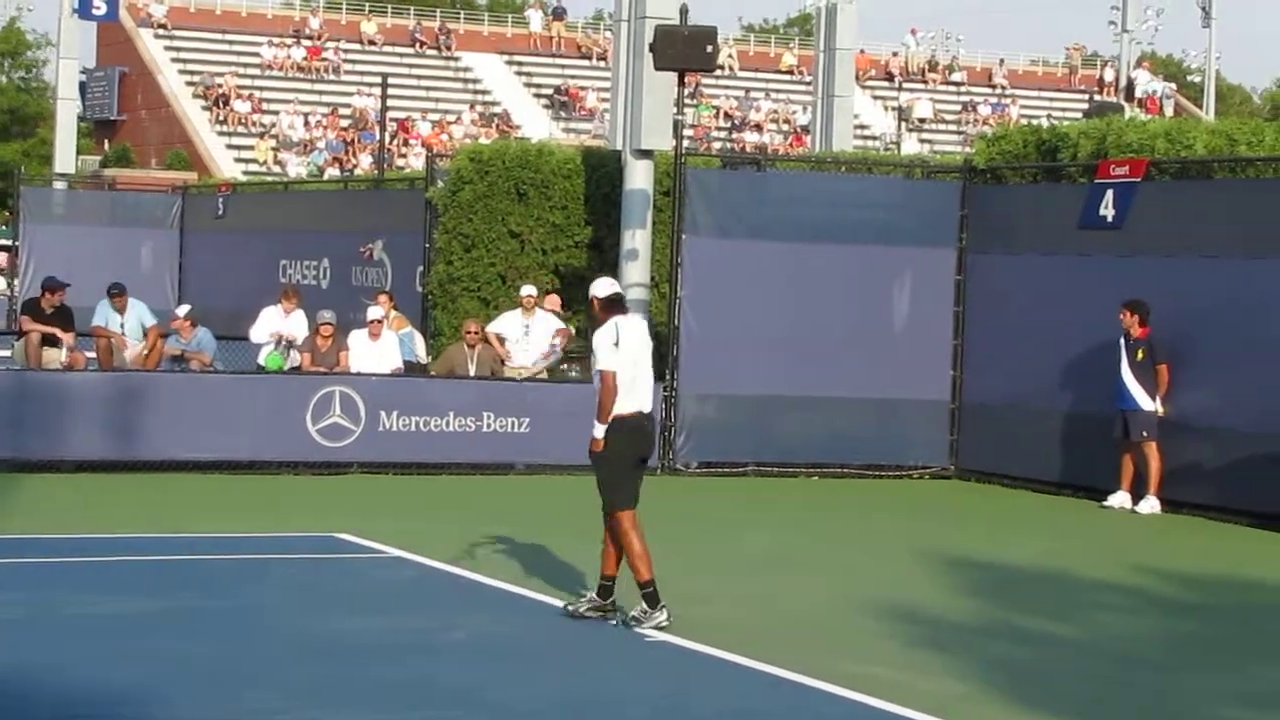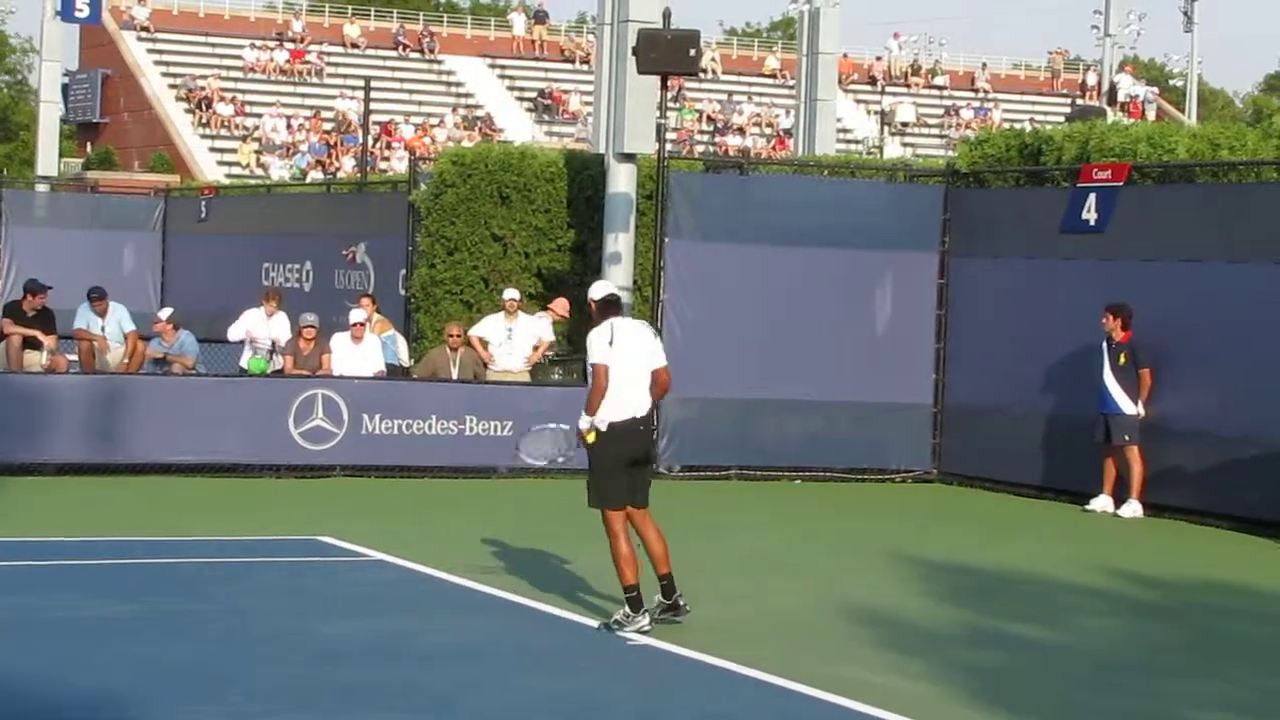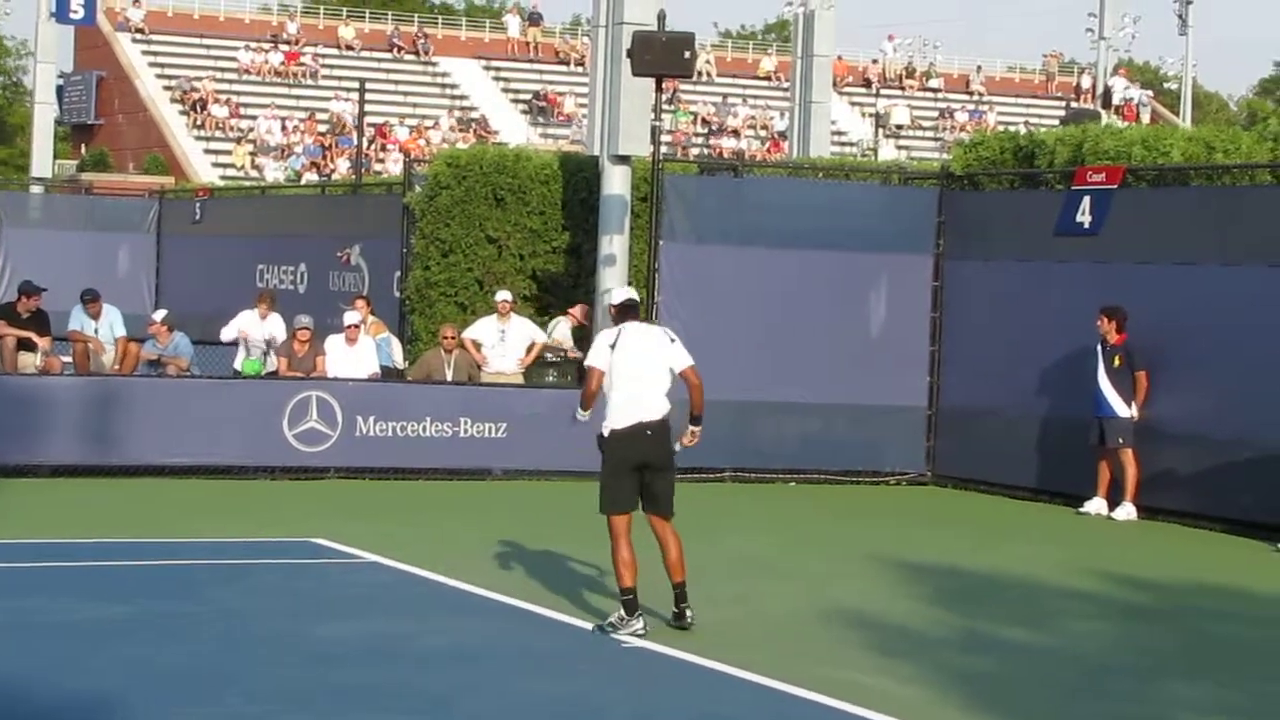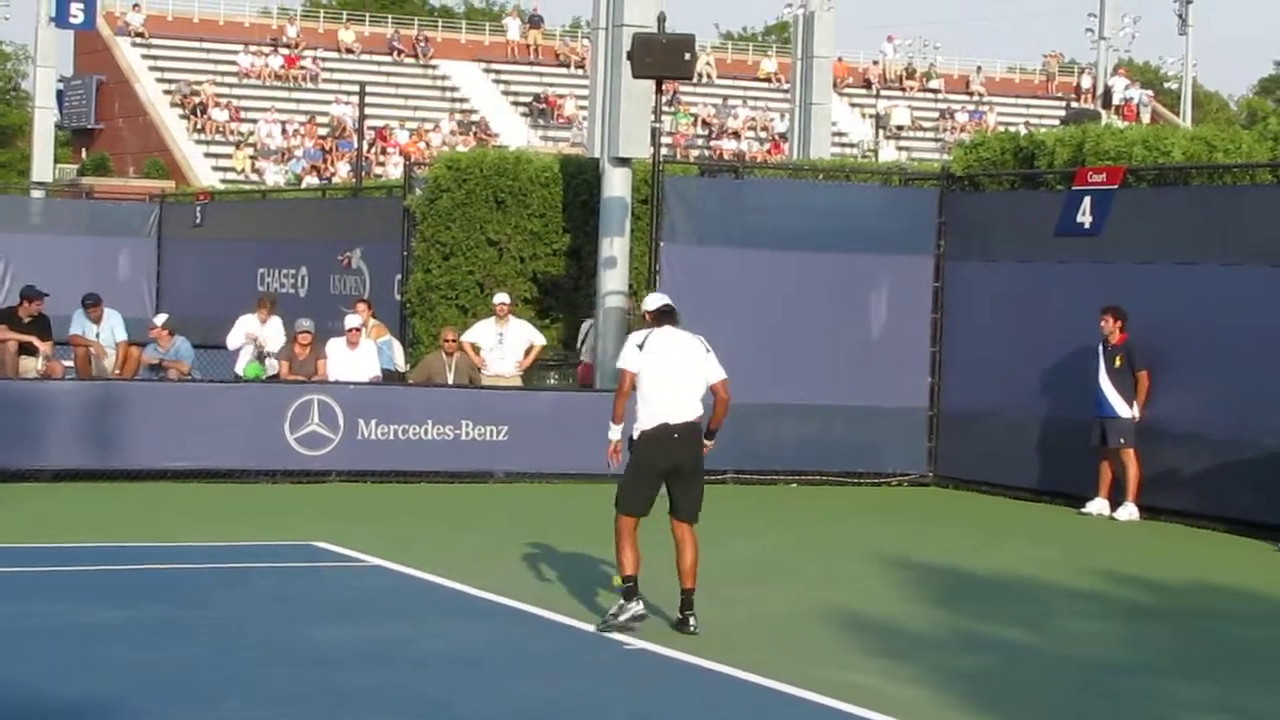
dt=0.3s
person 1, frame 1
left shoulder: (605, 334)
right shoulder: (638, 324)
left elbow: (610, 388)
left wrist: (599, 432)
left hip: (620, 430)
right hip: (642, 425)
left knee: (624, 521)
right knee: (614, 516)
left ankle: (653, 607)
right ankle: (604, 596)
person 1, frame 2
left shoulder: (600, 334)
right shoulder: (644, 330)
left elbow: (600, 383)
right elbow: (664, 381)
left wrist: (586, 420)
left hip: (611, 434)
right hip: (642, 430)
left knee: (616, 525)
right knee: (640, 515)
left ankle: (635, 611)
right ankle: (671, 597)
person 1, frame 3
left shoulder: (607, 338)
right shoulder: (665, 335)
left elbow: (593, 385)
right elbow: (695, 382)
left wrist: (583, 411)
right wrist: (695, 422)
left hip: (621, 439)
right hip: (658, 435)
left knee: (619, 530)
right knee: (662, 522)
left ankle: (630, 614)
right ankle: (682, 607)
person 1, frame 4
left shoulder: (639, 340)
right shoulder: (699, 344)
left elbow: (625, 388)
right elbow: (724, 397)
left wrist: (614, 434)
right wrist: (709, 437)
left hip: (652, 440)
right hip: (689, 439)
left knee: (626, 522)
right knee: (684, 527)
left ankle: (630, 598)
right ankle: (687, 612)
person 2, frame 1
left shoulder: (1150, 342)
right shoulder: (1124, 340)
left elbow: (1163, 373)
left wrist: (1157, 400)
right wrist: (1124, 396)
left hip: (1144, 406)
right hip: (1126, 404)
left knee: (1149, 448)
right knee: (1128, 449)
left ankle: (1152, 499)
right ankle: (1124, 494)
person 2, frame 2
left shoulder: (1132, 346)
right shoulder: (1106, 344)
left elbow: (1145, 378)
left wrist: (1140, 405)
right wrist: (1106, 401)
left hip: (1125, 410)
right hip: (1107, 408)
left knee: (1131, 452)
right knee: (1109, 452)
left ankle: (1134, 503)
right ankle: (1106, 498)
person 2, frame 3
left shoulder: (1127, 348)
right shoulder: (1100, 347)
left elbow: (1142, 380)
left wrist: (1135, 408)
right wrist: (1101, 403)
left hip: (1120, 412)
right hip: (1102, 411)
left knee: (1125, 455)
right knee: (1103, 455)
left ankle: (1128, 506)
right ankle: (1100, 500)
person 2, frame 4
left shoulder: (1128, 348)
right shoulder: (1102, 347)
left elbow: (1143, 380)
left wrist: (1136, 408)
right wrist: (1102, 404)
left hip: (1121, 413)
right hip: (1103, 412)
left knee: (1127, 455)
right knee: (1105, 455)
left ankle: (1130, 506)
right ankle: (1102, 501)
